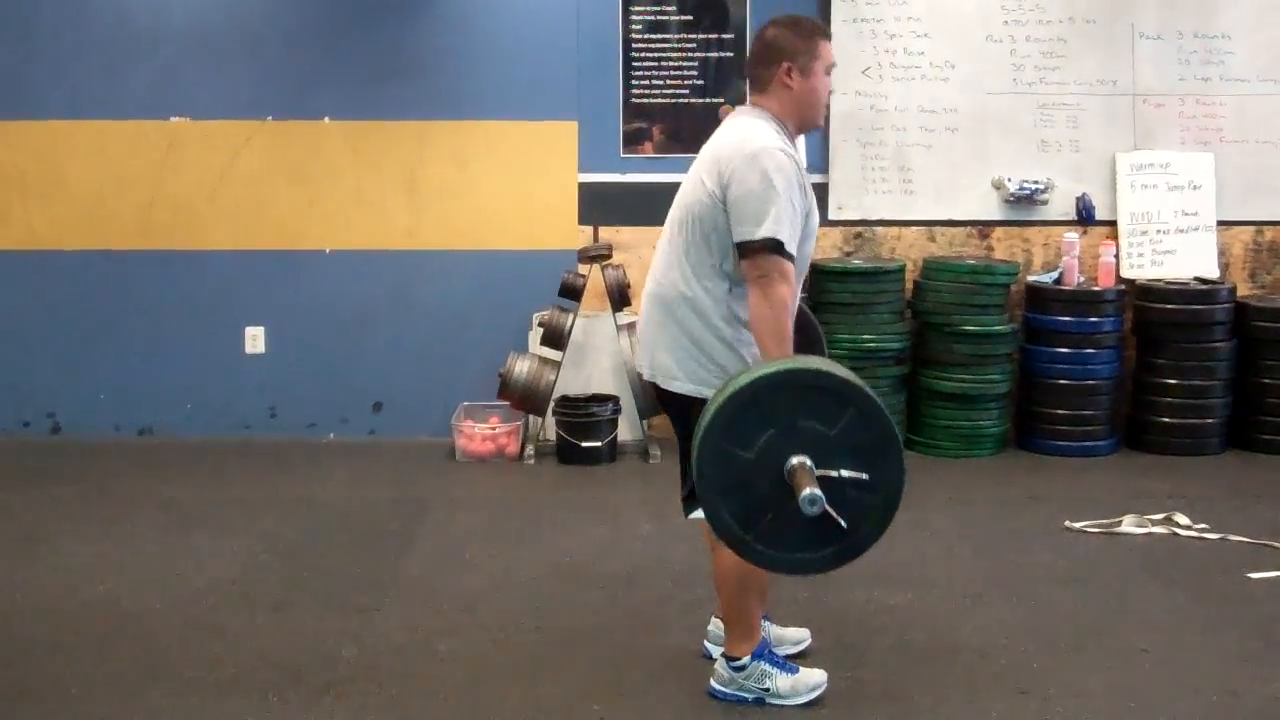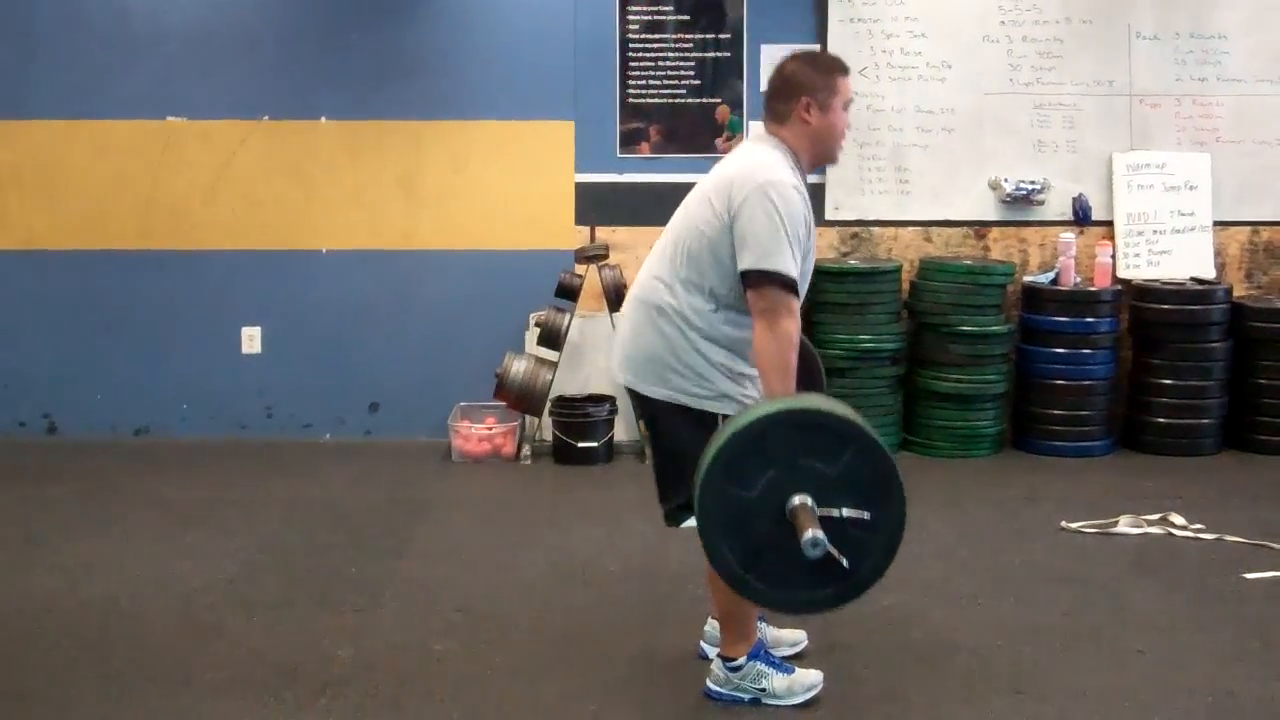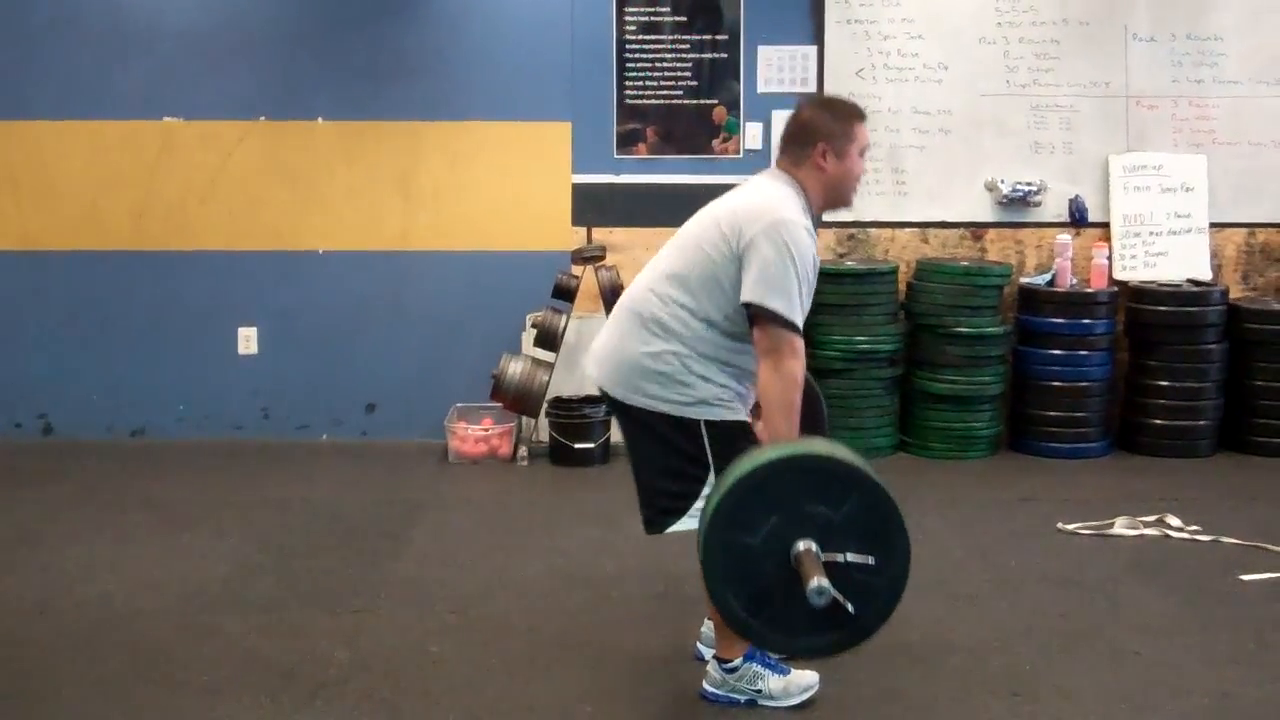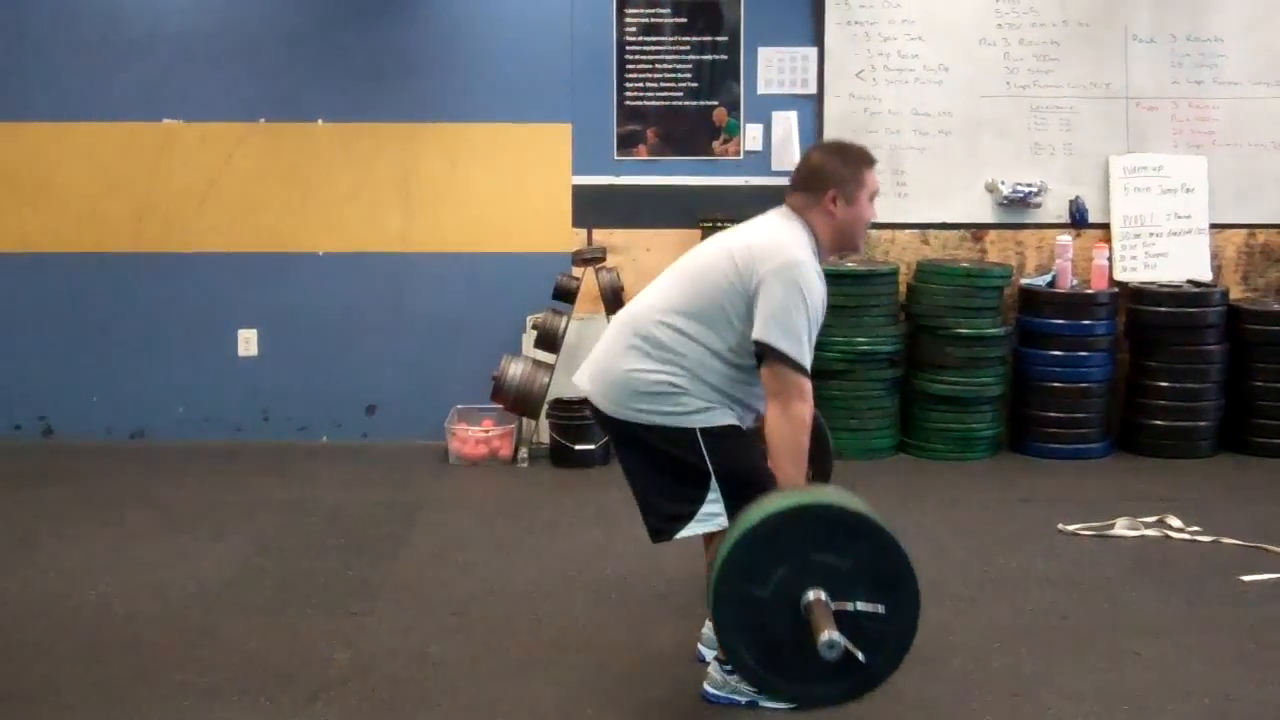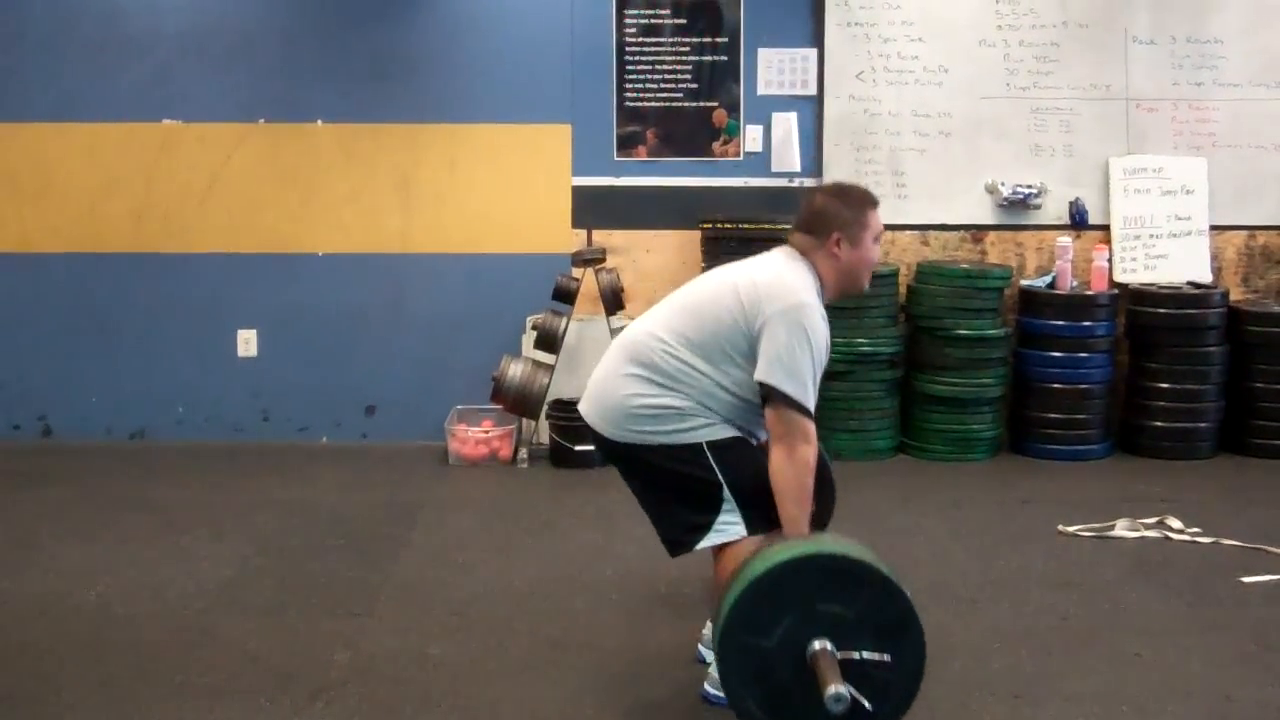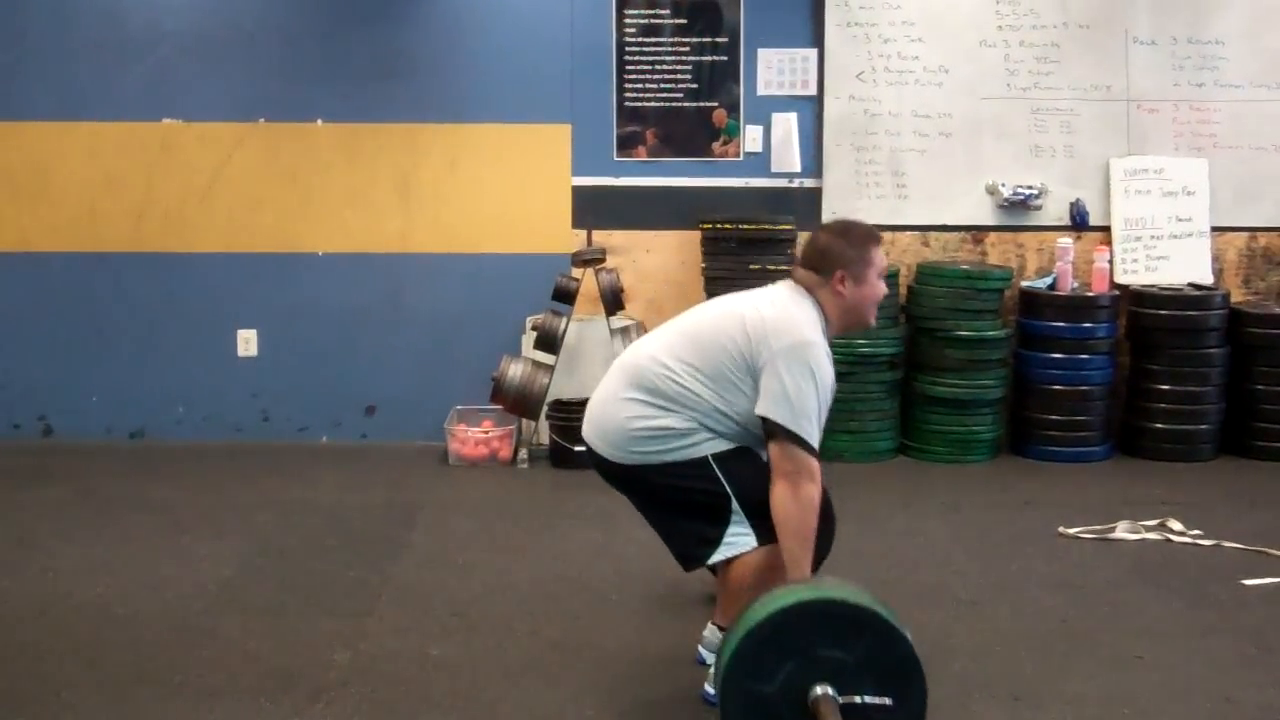
dt=0.1s
person 1, frame 1
left shoulder: (752, 136)
right shoulder: (764, 153)
right elbow: (768, 280)
left hip: (696, 341)
right hip: (709, 354)
left ankle: (735, 623)
right ankle: (742, 664)
person 1, frame 2
left shoulder: (760, 165)
right shoulder: (774, 185)
right elbow: (773, 315)
left wrist: (774, 406)
left hip: (681, 349)
right hip: (688, 364)
right knee: (742, 511)
left ankle: (732, 623)
right ankle: (738, 664)
person 1, frame 3
left shoulder: (772, 200)
right shoulder: (783, 224)
left elbow: (769, 347)
right elbow: (779, 354)
left wrist: (766, 426)
left hip: (650, 360)
right hip: (661, 374)
left ankle: (727, 627)
right ankle: (732, 667)
person 1, frame 4
left shoulder: (777, 237)
right shoulder: (792, 264)
left elbow: (775, 385)
right elbow: (788, 396)
left hip: (644, 376)
right hip: (653, 390)
left knee: (742, 508)
right knee: (748, 515)
right ankle: (733, 670)
person 1, frame 5
left shoulder: (782, 276)
right shoulder: (796, 305)
right elbow: (791, 439)
left hip: (631, 397)
right hip: (643, 414)
left knee: (747, 507)
right knee: (763, 518)
person 1, frame 6
left shoulder: (785, 307)
right shoulder: (800, 341)
right elbow: (795, 476)
right wrist: (801, 590)
left hip: (632, 417)
right hip: (645, 434)
left knee: (752, 513)
right knee: (770, 526)
left ankle: (726, 633)
